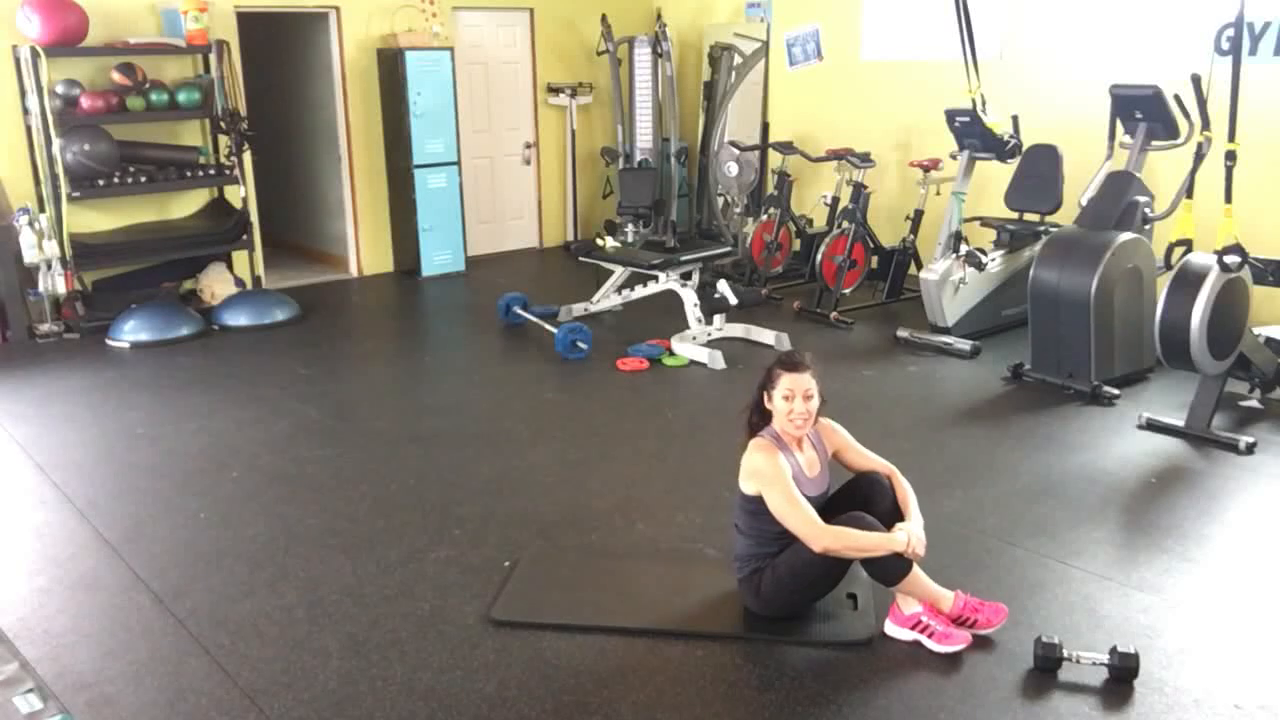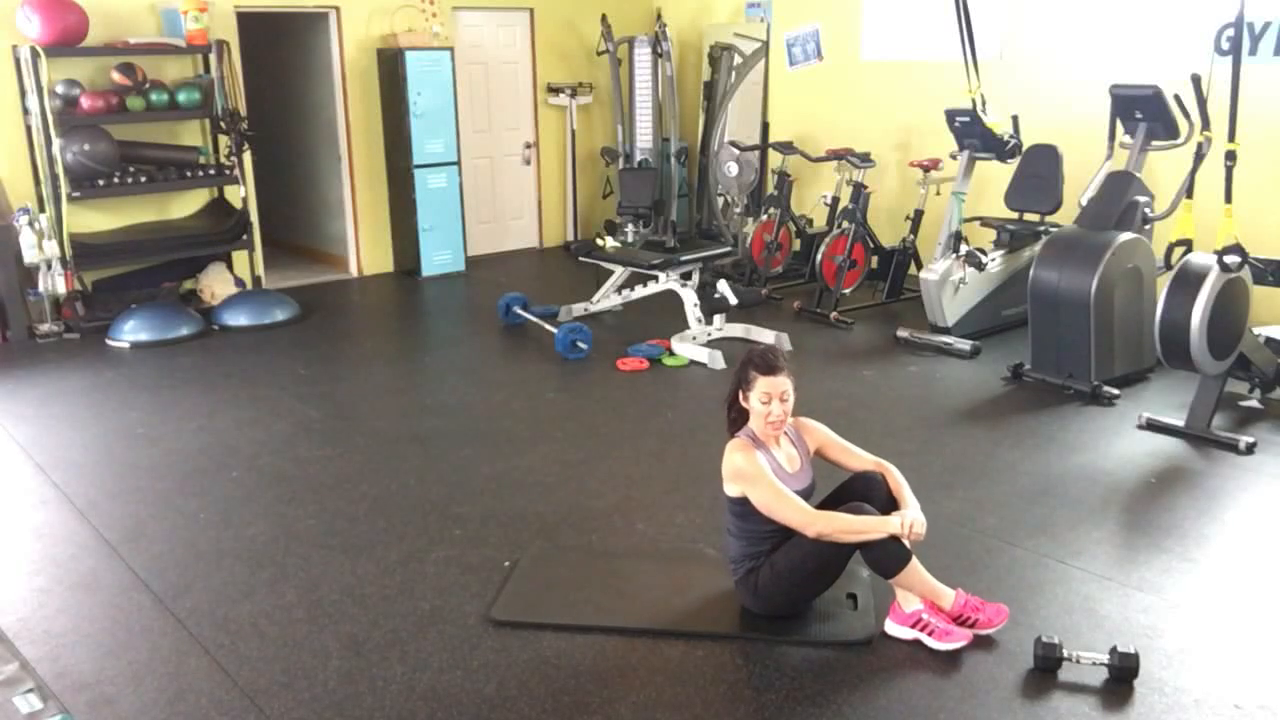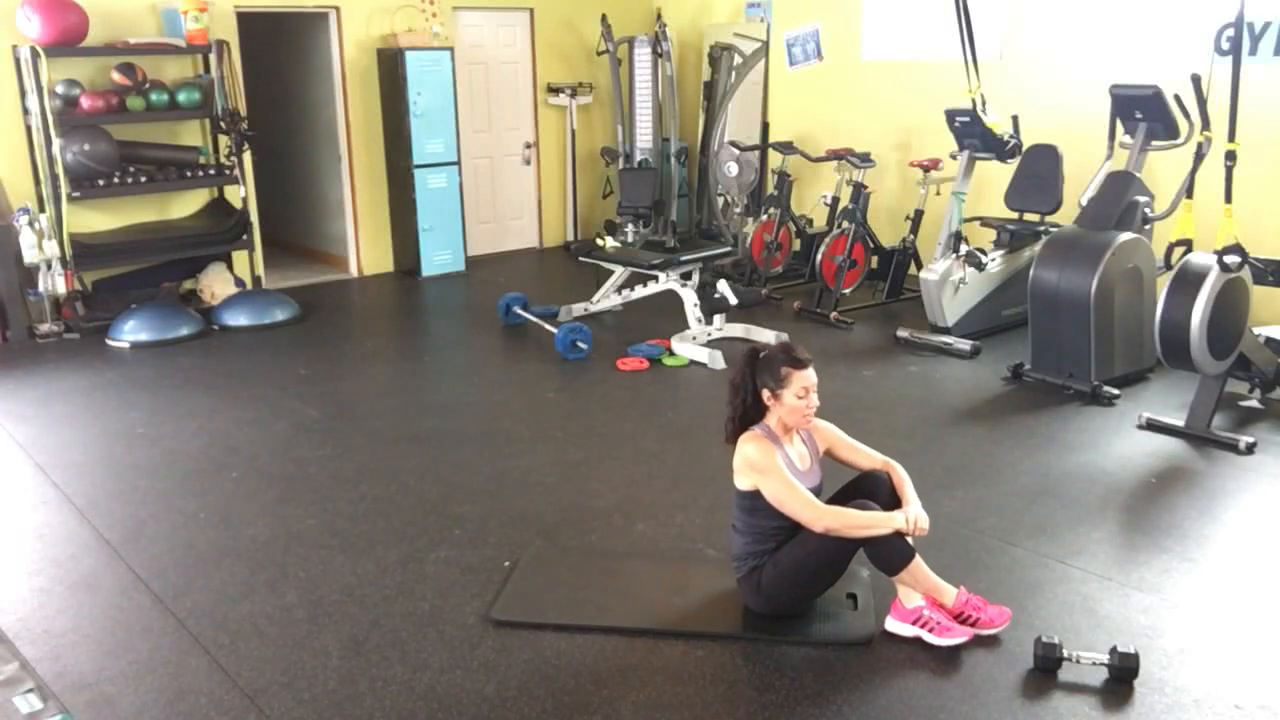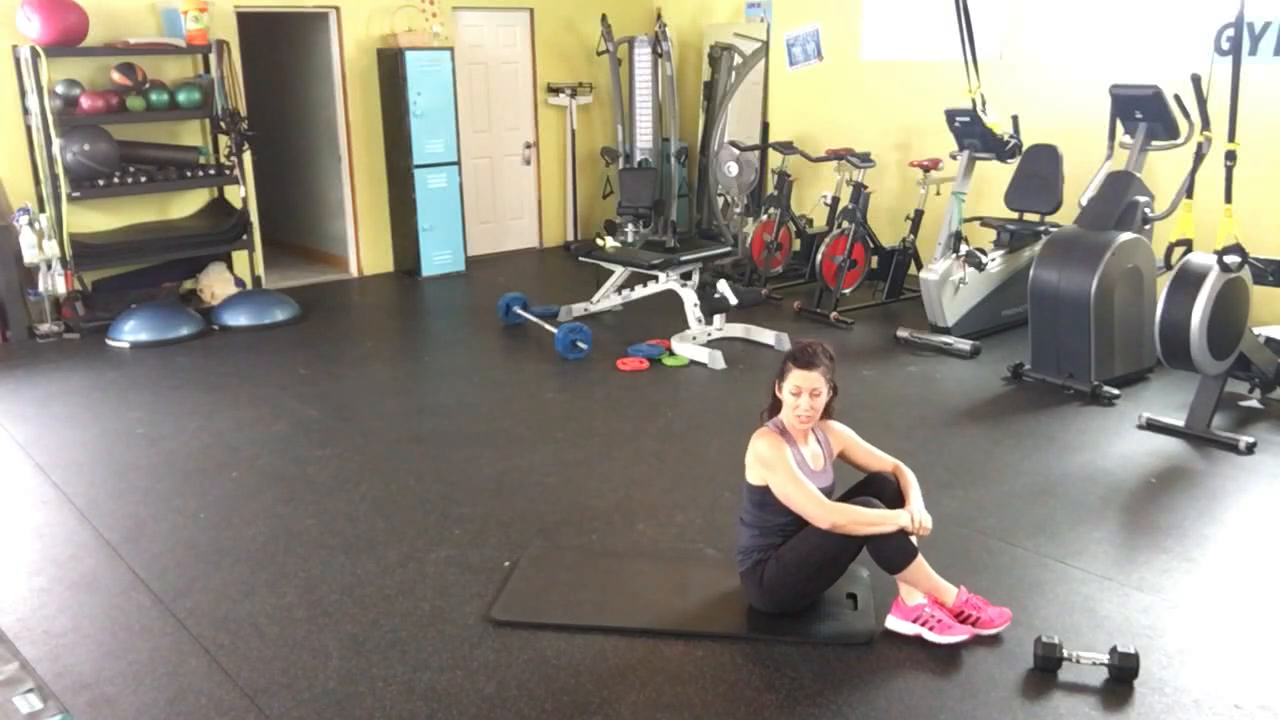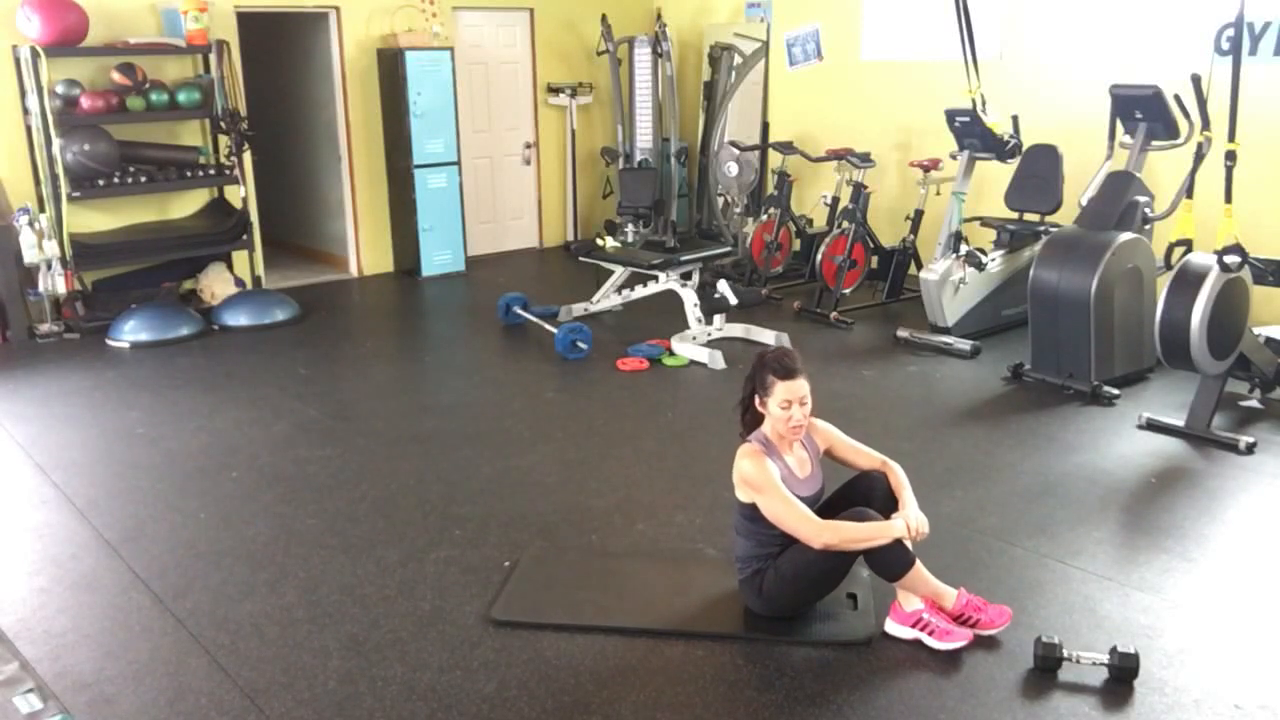
dt=1s
person 1, frame 1
left shoulder: (822, 432)
right shoulder: (764, 457)
left elbow: (893, 475)
right elbow: (821, 539)
left wrist: (914, 523)
right wrist: (899, 541)
left hip: (800, 554)
right hip: (766, 584)
left knee: (873, 485)
right knee: (858, 526)
left ankle: (909, 611)
right ankle: (947, 604)
person 1, frame 2
left shoulder: (803, 431)
right shoulder: (742, 457)
left elbow: (882, 467)
right elbow: (813, 525)
left wrist: (910, 508)
right wrist: (893, 524)
left hip: (795, 556)
right hip: (763, 584)
left knee: (871, 484)
right knee: (858, 516)
left ankle: (909, 609)
right ankle: (948, 603)
person 1, frame 3
left shoulder: (813, 431)
right shoulder: (755, 450)
left elbow: (888, 466)
right elbow: (820, 520)
left wrist: (912, 505)
right wrist: (897, 520)
left hip: (799, 554)
right hip: (766, 582)
left knee: (877, 483)
right knee: (863, 513)
left ankle: (910, 606)
right ankle: (950, 601)
person 1, frame 4
left shoulder: (829, 432)
right shoulder: (767, 446)
left elbow: (898, 469)
right elbow: (827, 517)
left wrist: (915, 505)
right wrist: (901, 518)
left hip: (803, 555)
right hip: (769, 579)
left knee: (884, 484)
right knee: (866, 509)
left ankle: (912, 604)
right ankle: (951, 600)
person 1, frame 5
left shoulder: (813, 432)
right shoulder: (753, 462)
left elbow: (886, 465)
right elbow: (819, 535)
left wrist: (908, 506)
right wrist: (897, 527)
left hip: (801, 553)
right hip: (768, 585)
left knee: (874, 484)
right knee: (861, 521)
left ankle: (910, 609)
right ankle: (948, 601)
